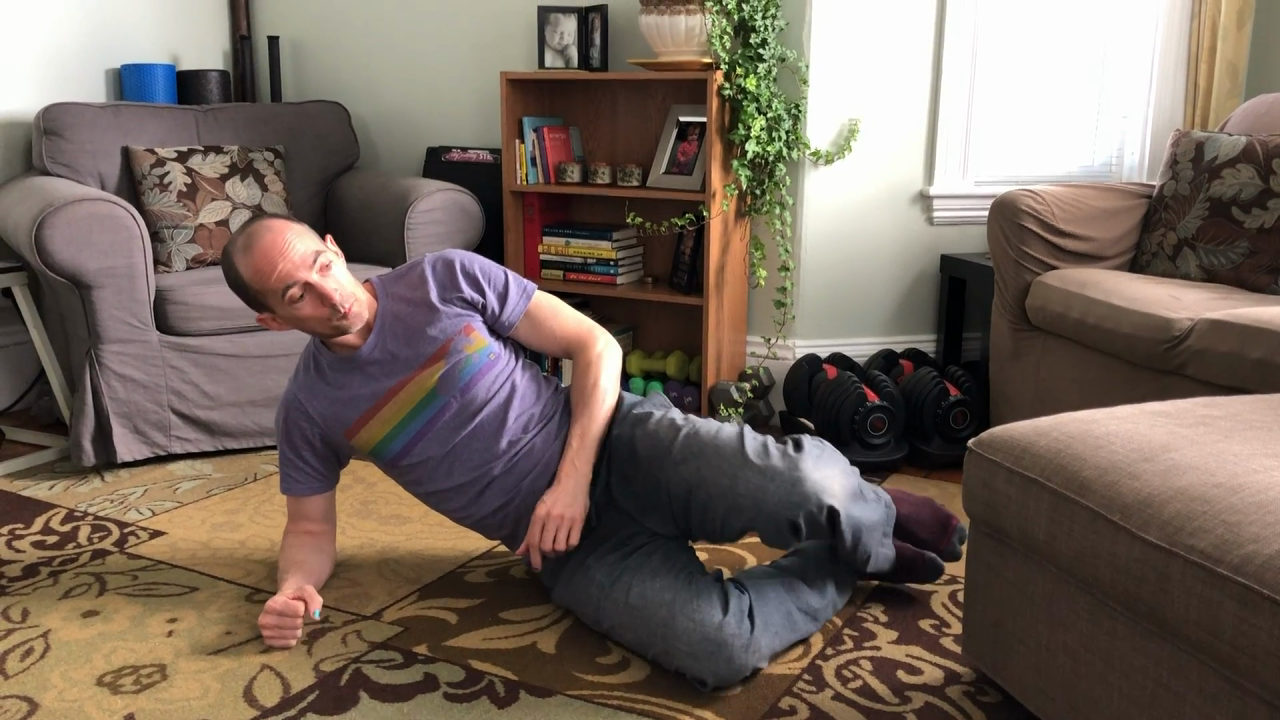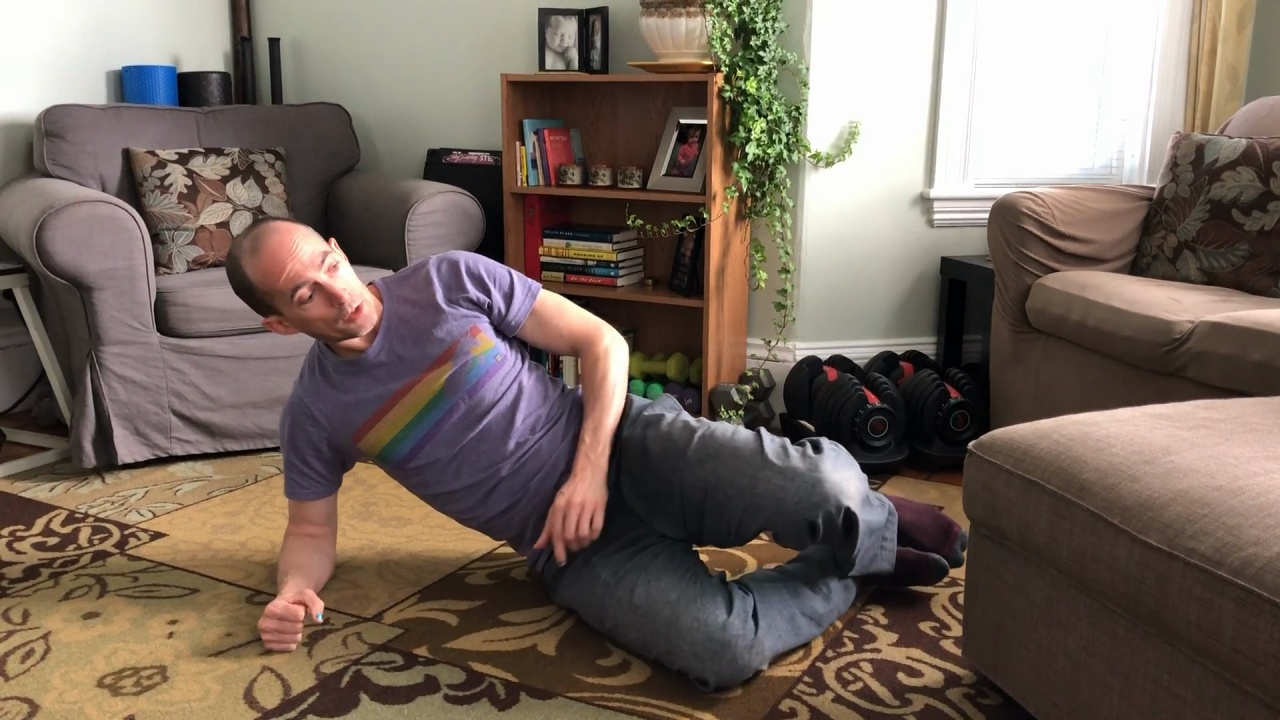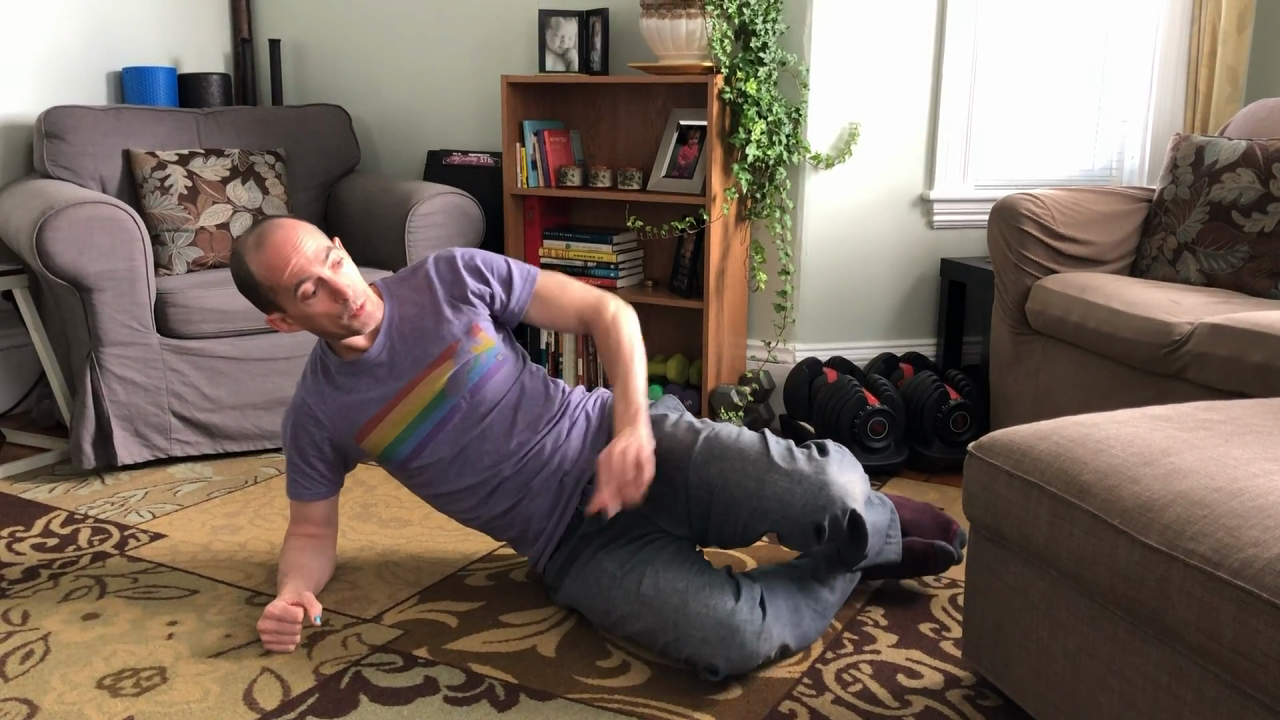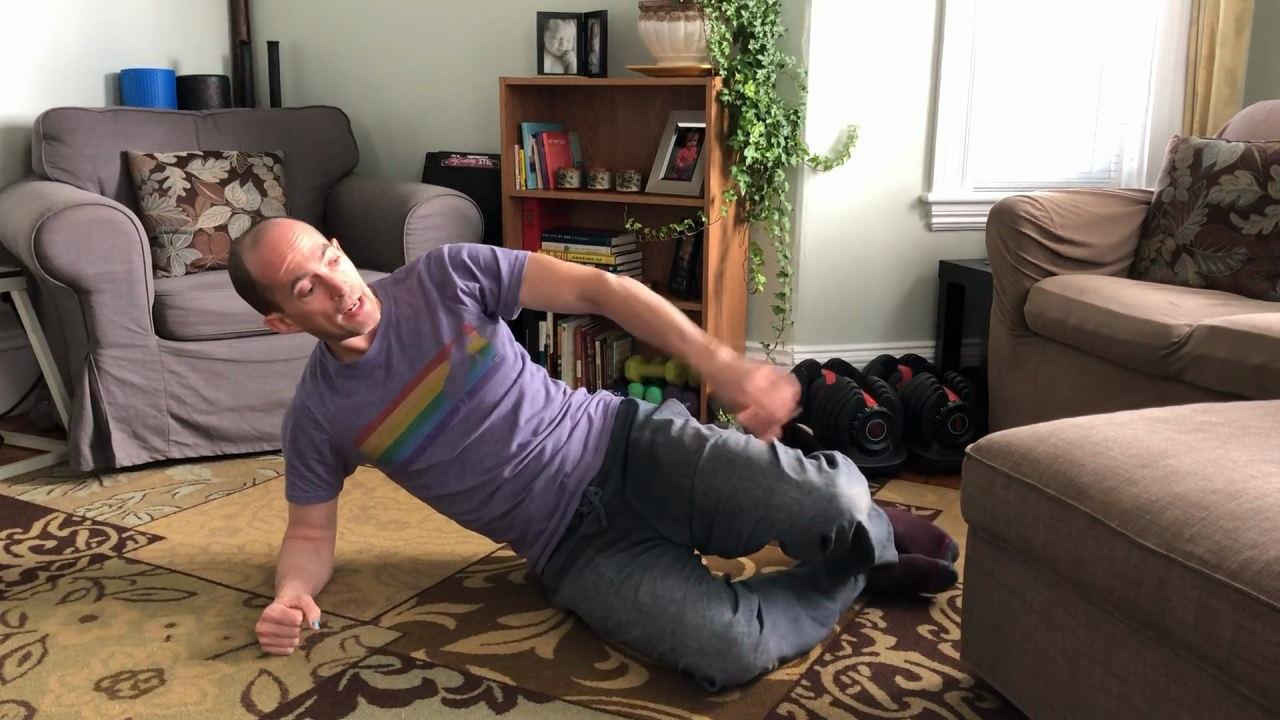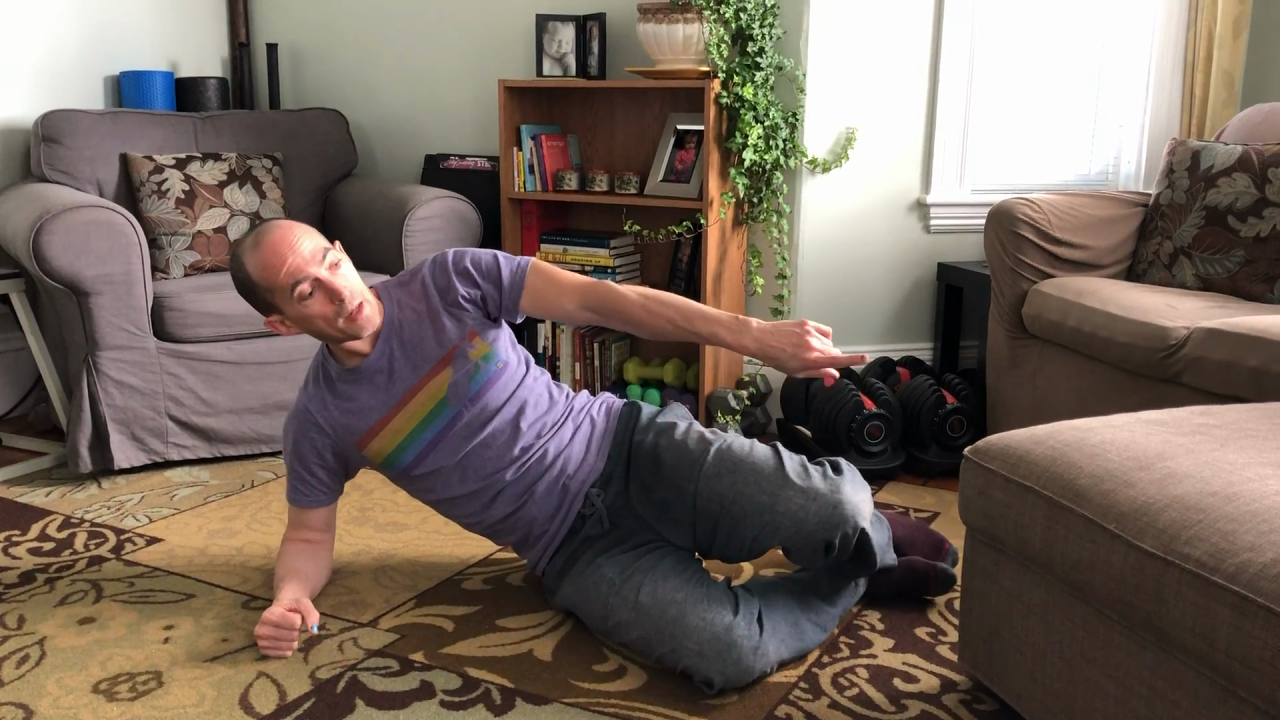
dt=0.2s
person 1, frame 1
left shoulder: (446, 278)
right shoulder: (309, 408)
left elbow: (596, 347)
right elbow: (311, 527)
left wrist: (572, 477)
right wrist: (294, 588)
left hip: (620, 446)
right hip: (571, 546)
left knee: (799, 485)
right knee: (719, 649)
left ankle: (870, 518)
right ankle: (846, 562)
person 1, frame 2
left shoulder: (450, 279)
right shoulder: (314, 412)
left elbow: (602, 343)
right elbow: (310, 530)
left wrist: (589, 468)
right wrist: (293, 591)
left hip: (628, 445)
right hip: (575, 544)
left knee: (818, 487)
right knee: (722, 652)
left ankle: (872, 521)
right ankle: (855, 566)
person 1, frame 3
left shoulder: (449, 277)
right shoulder: (317, 414)
left elbow: (608, 312)
right elbow: (311, 532)
left wrist: (632, 424)
right wrist: (292, 593)
left hip: (618, 446)
right hip: (573, 540)
left knee: (825, 493)
right knee: (730, 639)
left ankle: (872, 522)
right ankle: (859, 560)
person 1, frame 4
left shoulder: (445, 275)
right shoulder: (317, 417)
left elbow: (602, 289)
right elbow: (310, 534)
left wrist: (718, 362)
right wrist: (291, 595)
left hip: (624, 449)
right hip: (573, 544)
left knee: (829, 504)
right knee: (728, 650)
left ankle: (866, 532)
right ankle: (854, 572)
person 1, frame 5
left shoulder: (448, 281)
right shoulder: (319, 421)
left elbow: (600, 301)
right elbow: (309, 536)
left wrist: (752, 335)
right wrist: (288, 597)
left hip: (631, 448)
right hip: (576, 546)
left knee: (832, 511)
right knee: (727, 653)
left ankle: (867, 536)
right ankle: (853, 577)
